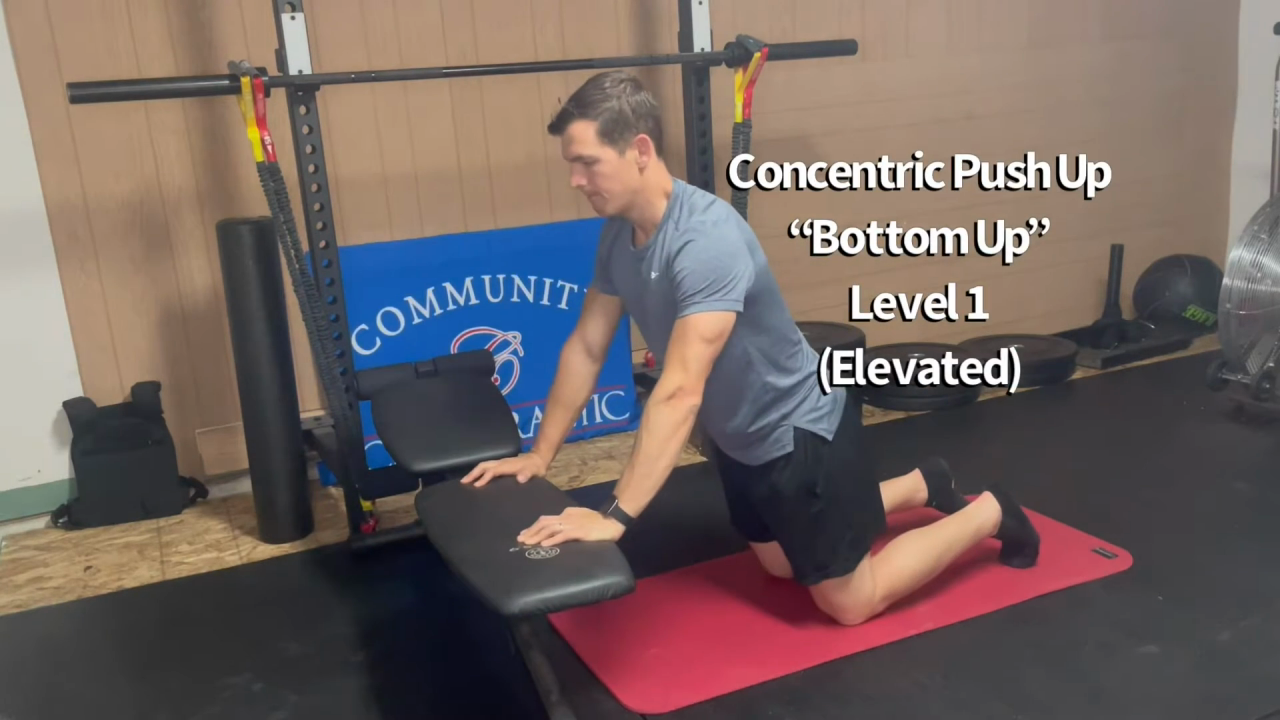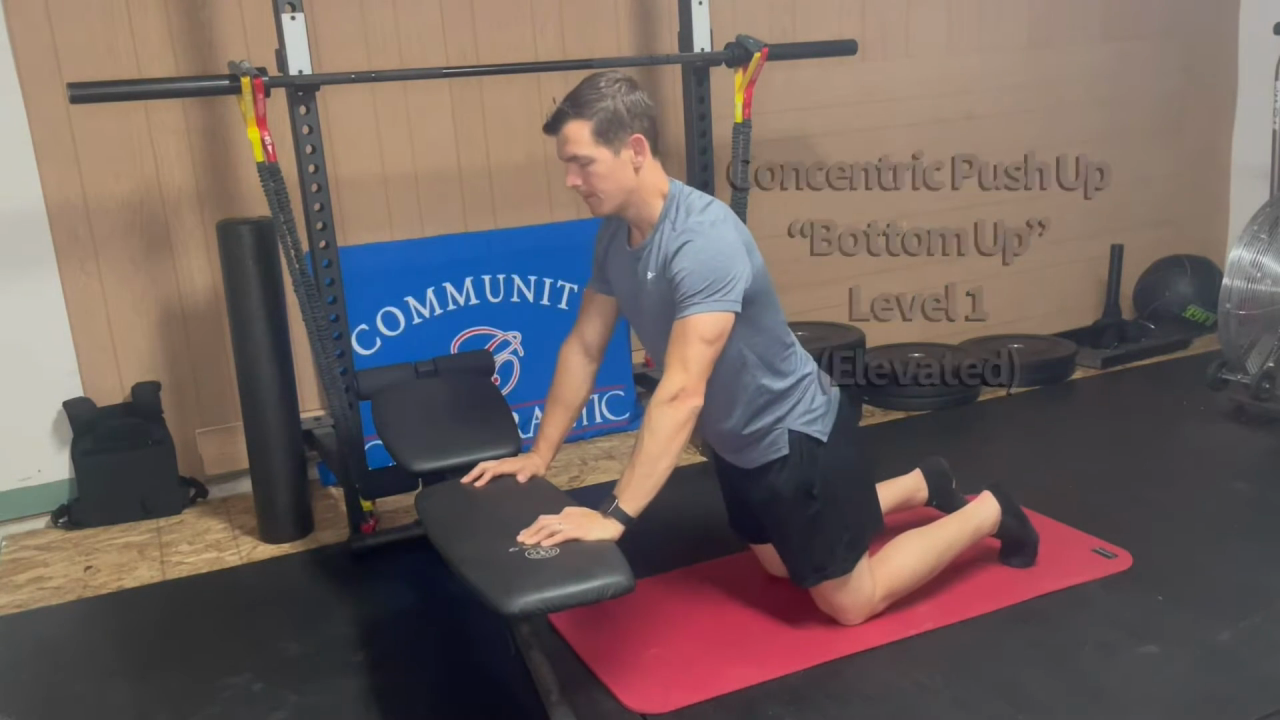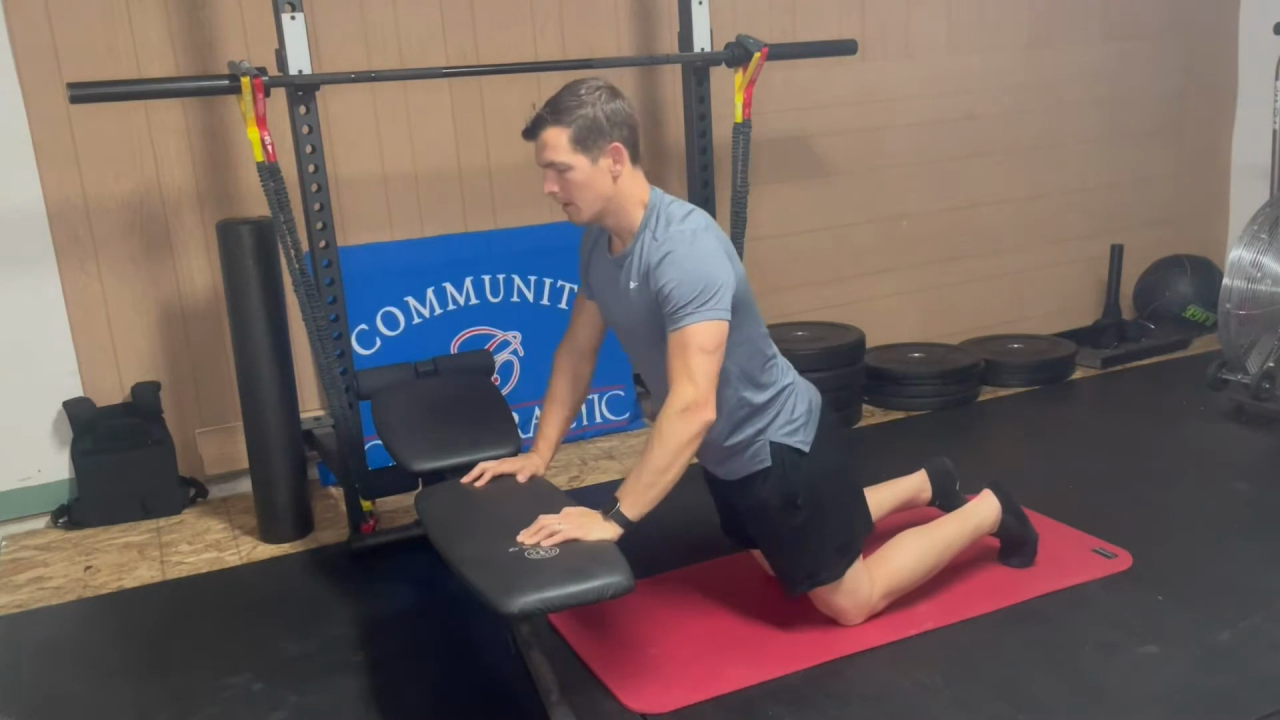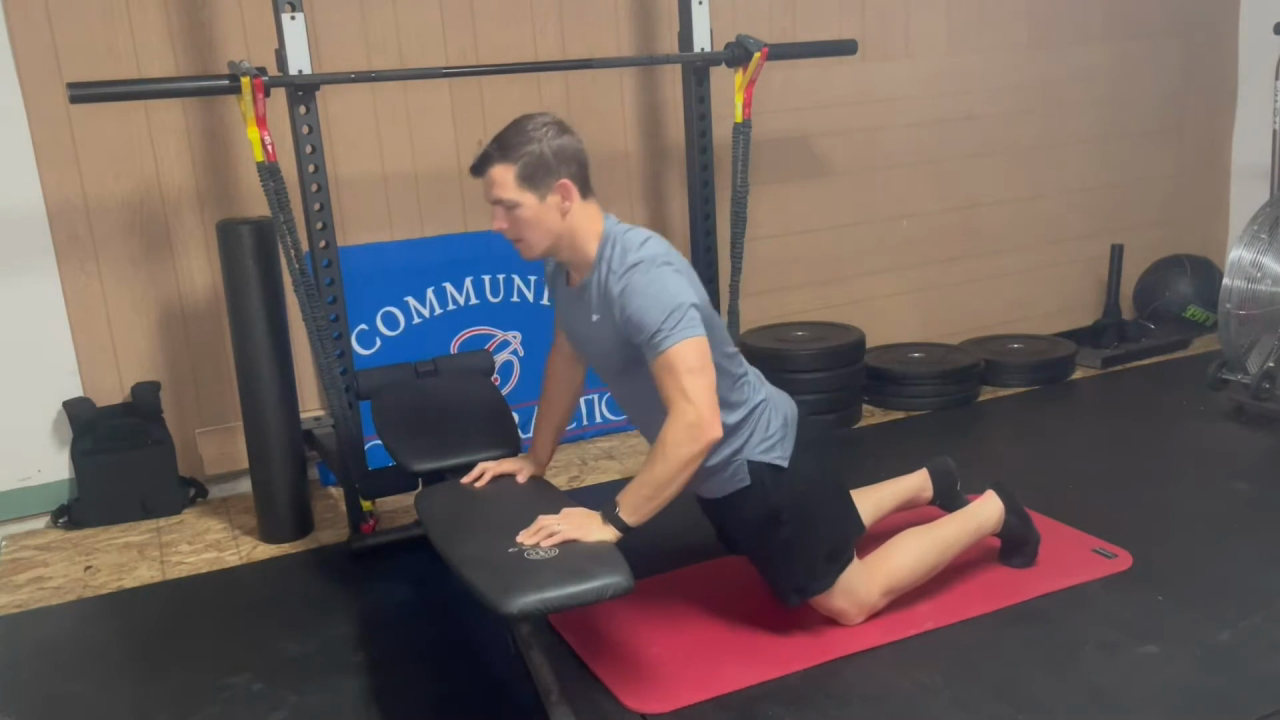
dt=0.3s
person 1, frame 1
left shoulder: (707, 238)
right shoulder: (619, 235)
left elbow: (680, 394)
right elbow: (585, 348)
left wrist: (615, 517)
right wrist: (539, 455)
left hip: (801, 430)
right hip: (743, 436)
left knee: (848, 601)
right knee: (783, 566)
left ankle: (989, 513)
right ankle: (922, 485)
person 1, frame 2
left shoulder: (704, 238)
right shoulder: (616, 235)
left elbow: (682, 395)
right elbow: (583, 348)
left wrist: (615, 516)
right wrist: (539, 454)
left hip: (796, 432)
right hip: (740, 439)
left knee: (848, 600)
right knee: (782, 565)
left ankle: (988, 513)
right ankle: (921, 485)
person 1, frame 3
left shoulder: (685, 248)
right shoulder: (601, 241)
left elbow: (693, 407)
right elbow: (578, 349)
left wrist: (614, 519)
right wrist: (539, 454)
left hip: (780, 443)
right hip: (731, 450)
left knee: (849, 601)
right knee: (784, 566)
left ankle: (989, 511)
right ankle: (925, 485)
person 1, frame 4
left shoulder: (643, 277)
right shoulder: (566, 265)
left elbow: (697, 425)
right elbow: (567, 362)
left wrist: (612, 523)
right wrist: (534, 458)
left hip: (760, 458)
right hip: (723, 465)
left knee: (849, 600)
right knee: (819, 543)
left ankle: (990, 512)
right ankle: (925, 485)
